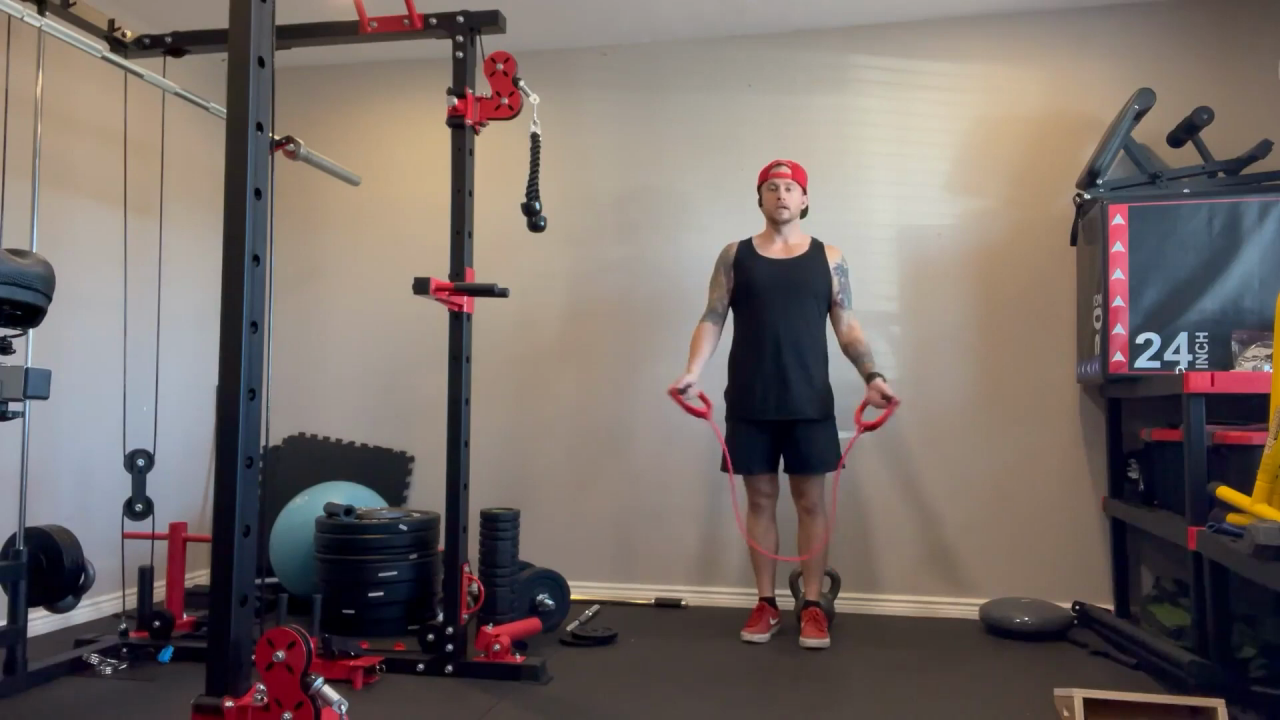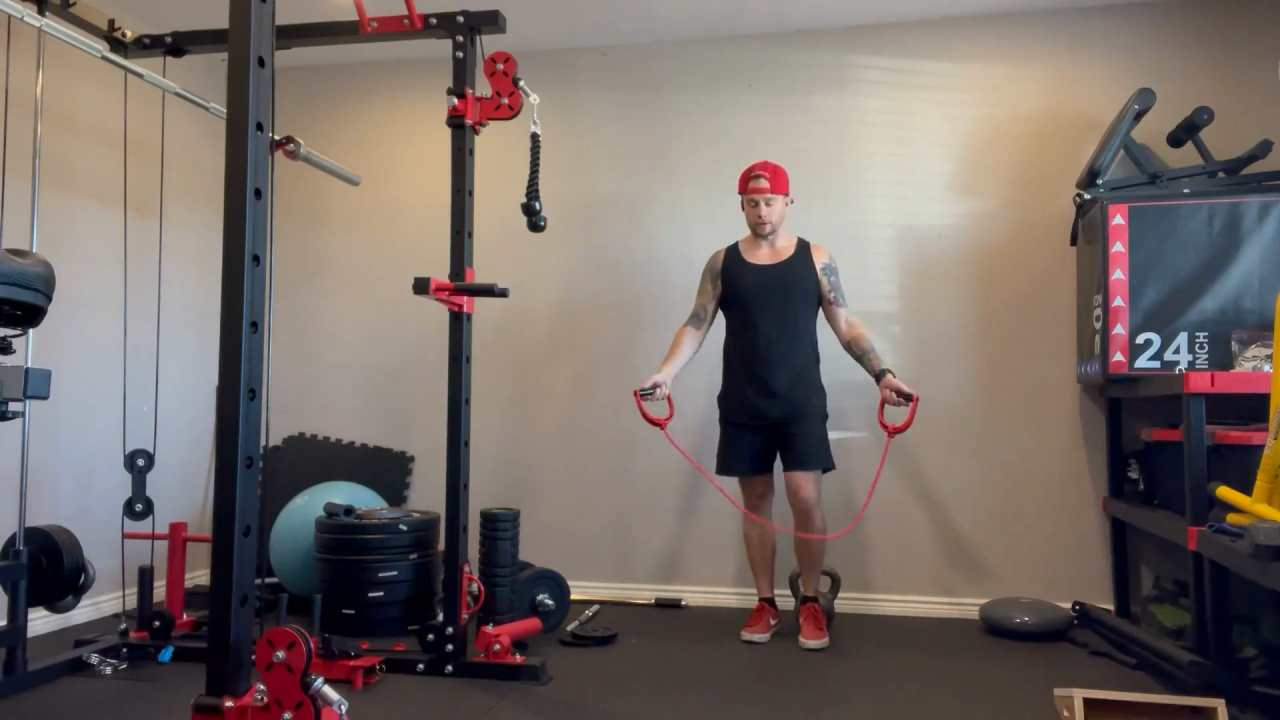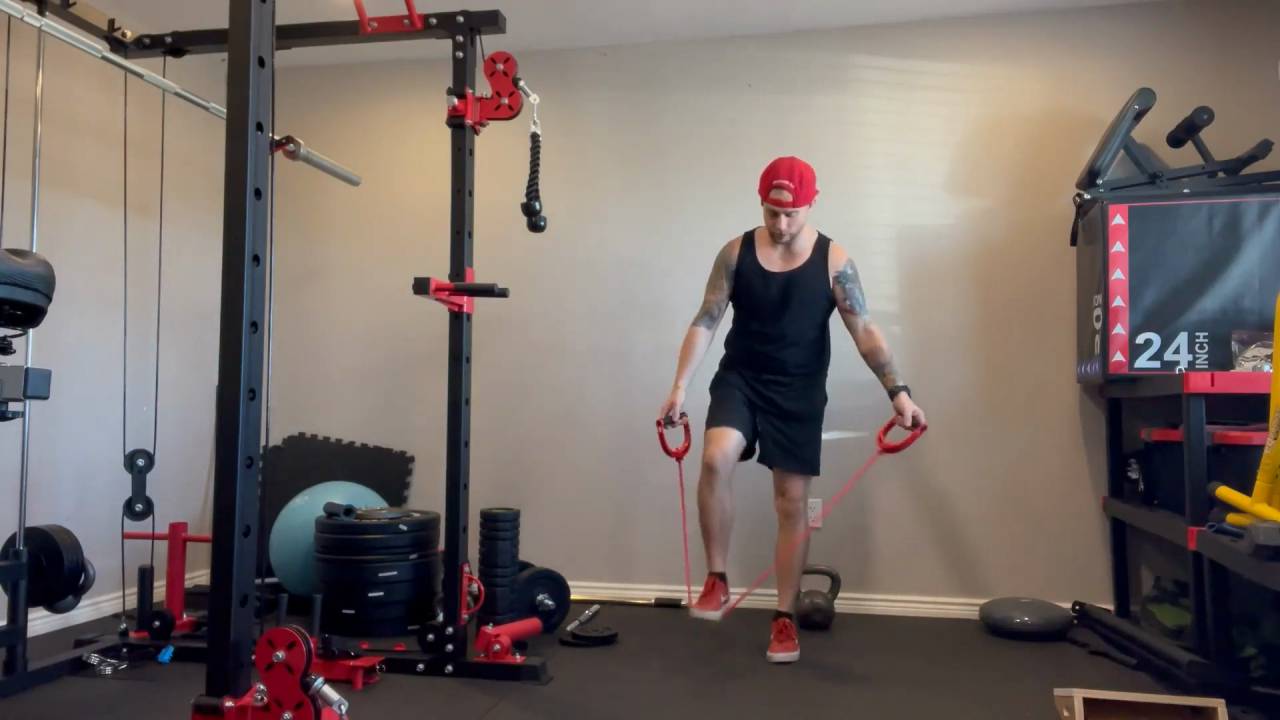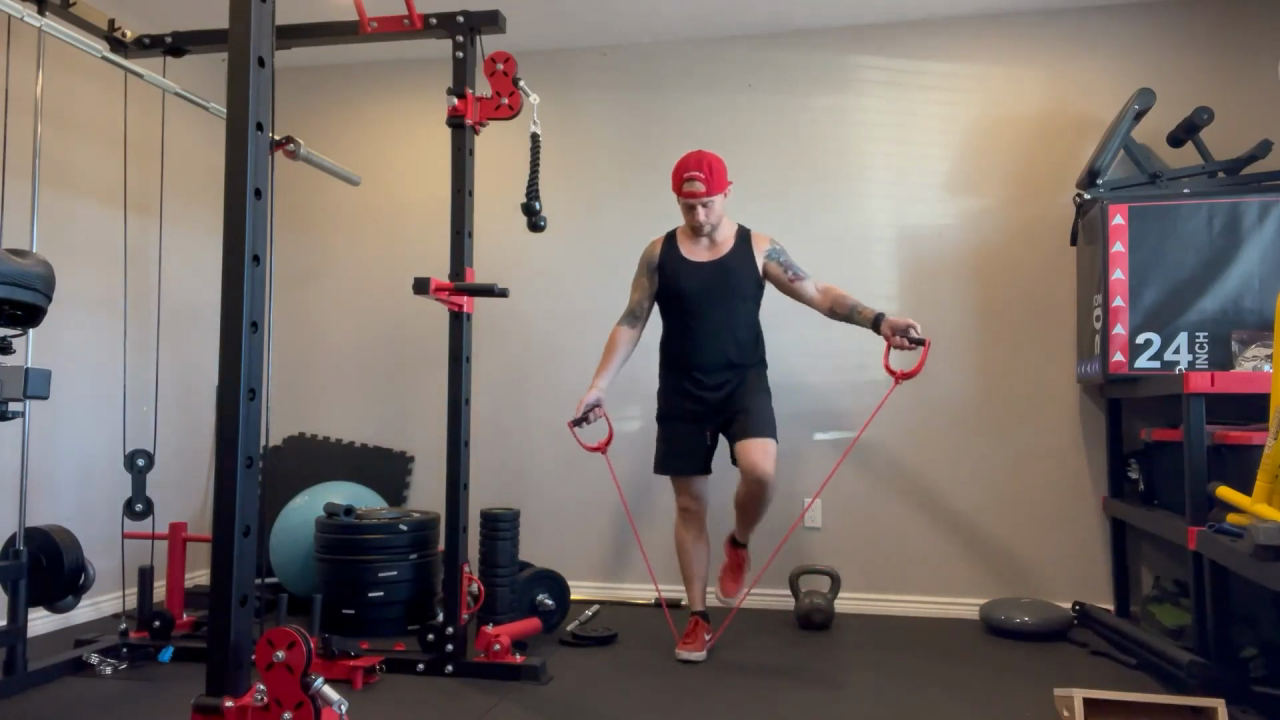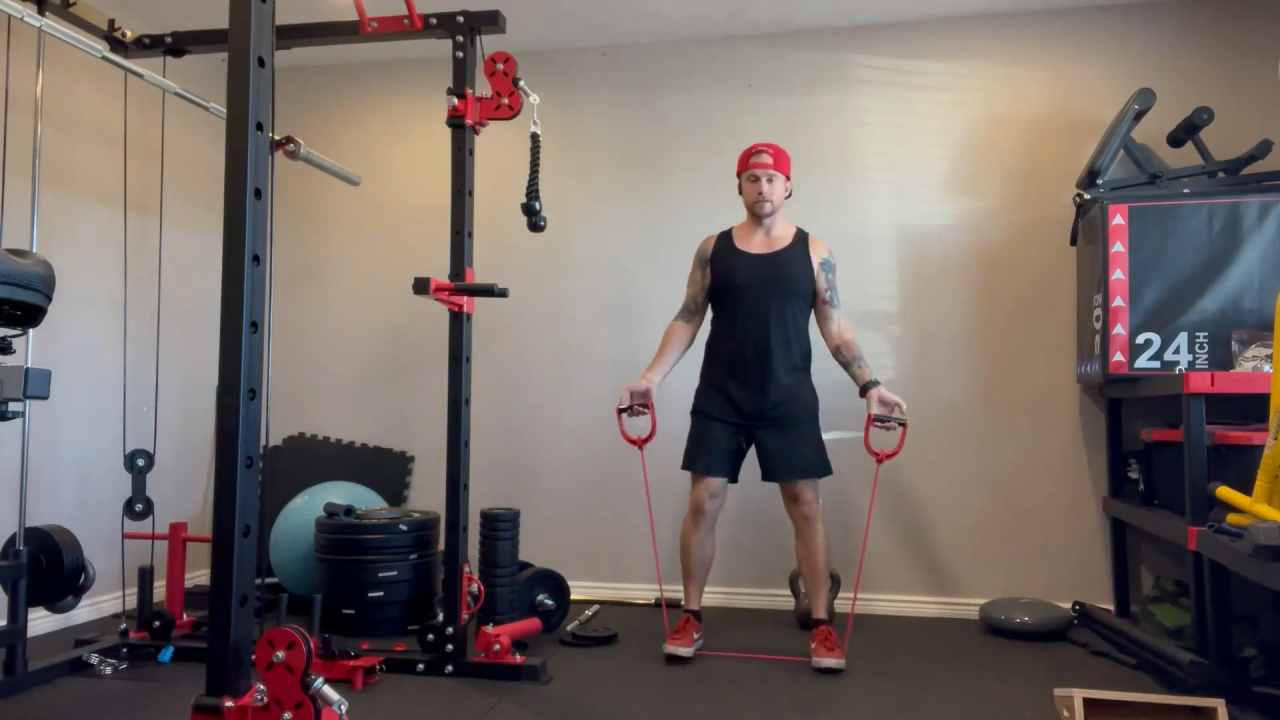
dt=1s
person 1, frame 1
left shoulder: (828, 258)
right shoulder: (735, 255)
left elbow: (847, 327)
right elbow: (712, 320)
left wrist: (873, 377)
right wrist: (692, 371)
left hip: (808, 402)
right hip: (750, 402)
left knee: (810, 500)
right knee: (760, 499)
left ankle: (812, 607)
right ankle: (765, 604)
person 1, frame 2
left shoulder: (816, 259)
right shoulder: (722, 262)
left elbow: (845, 325)
right elbow: (696, 325)
left wrist: (882, 374)
right wrist: (665, 372)
left hip: (801, 400)
right hip: (742, 403)
left knee: (805, 499)
right knee: (756, 502)
left ankle: (810, 602)
right ankle: (766, 604)
person 1, frame 3
left shoulder: (834, 260)
right shoulder: (736, 252)
left elbow: (864, 331)
right elbow: (705, 321)
left wrist: (897, 391)
right wrist: (680, 387)
left hip: (799, 393)
right hip: (739, 379)
left knee: (792, 501)
right knee: (717, 461)
left ankle: (784, 618)
right ankle: (717, 576)
person 1, frame 4
left shoulder: (758, 247)
right shoulder: (659, 253)
left elbow: (817, 293)
right elbow: (631, 323)
left wrist: (878, 320)
right wrist: (598, 386)
left hip: (744, 381)
right hip: (682, 393)
left knee: (760, 469)
right knee: (689, 502)
left ankle: (736, 546)
right ankle: (698, 619)
person 1, frame 5
left shoulder: (813, 251)
right shoulder: (713, 249)
left elbow: (836, 328)
right elbow: (688, 320)
left wrist: (869, 386)
right wrist: (650, 377)
left hip: (789, 401)
right hip: (720, 399)
left knee: (805, 506)
right knee: (702, 503)
left ankle: (821, 626)
right ankle: (690, 617)
